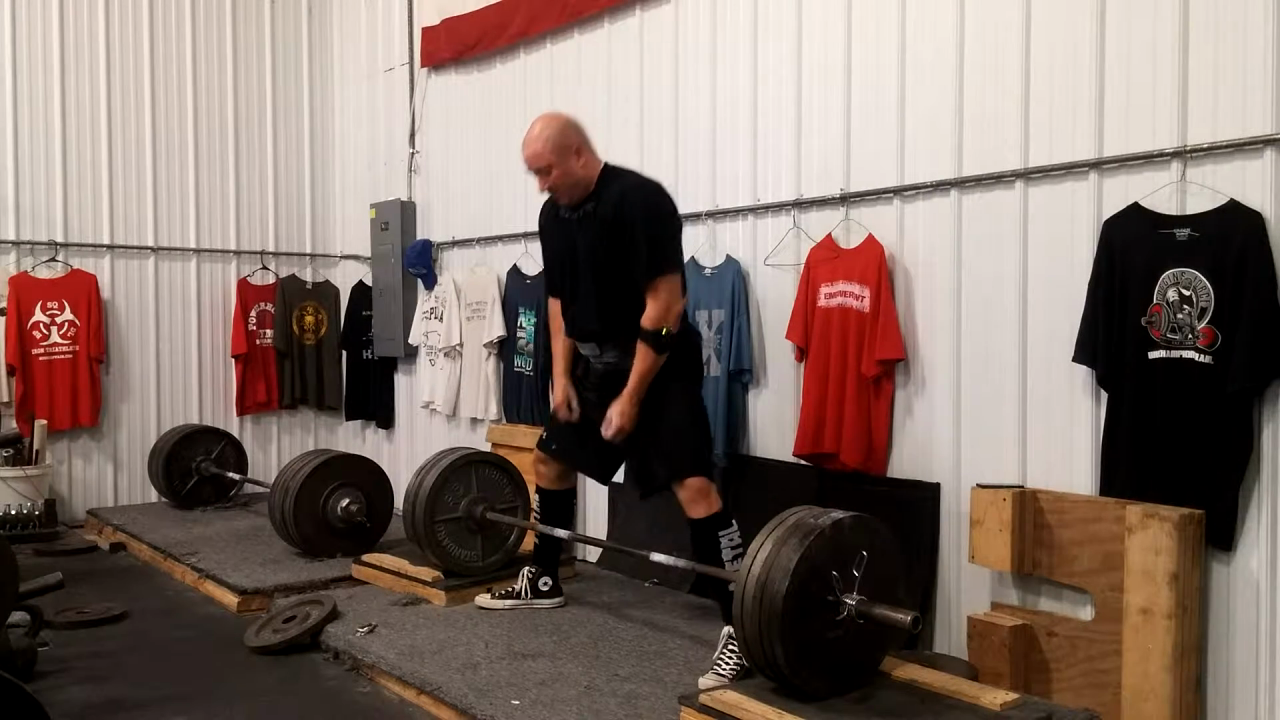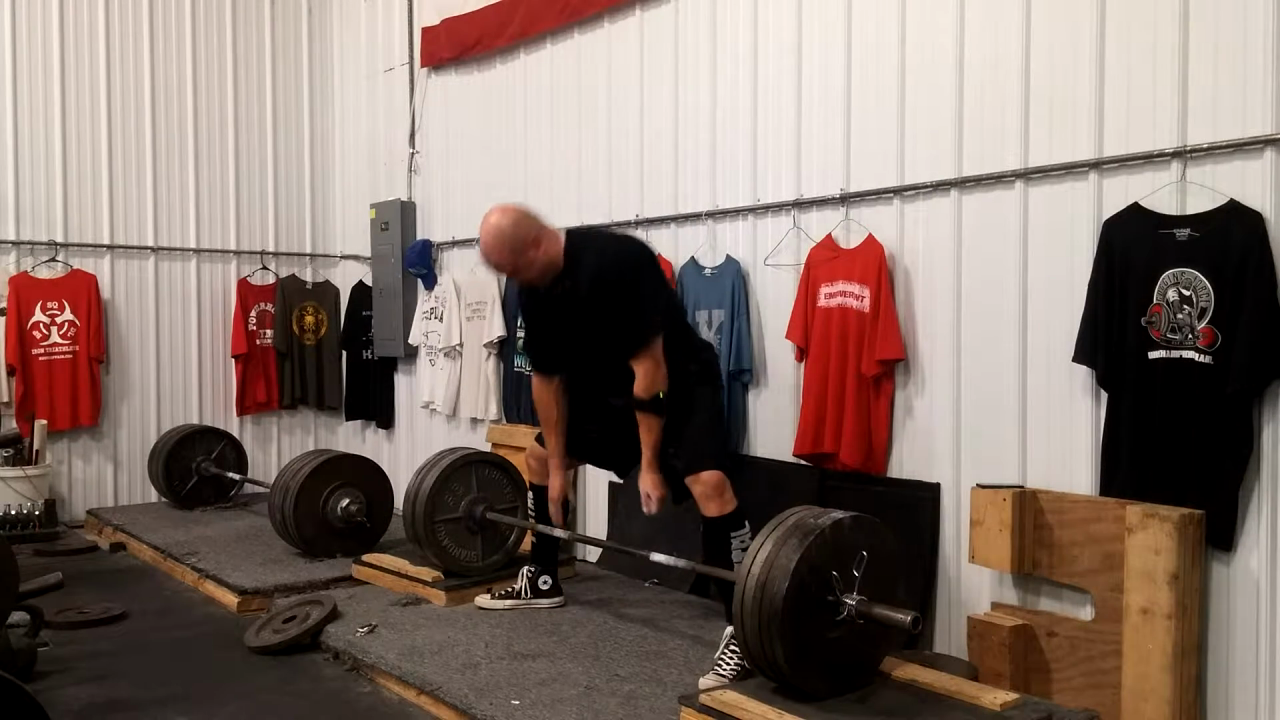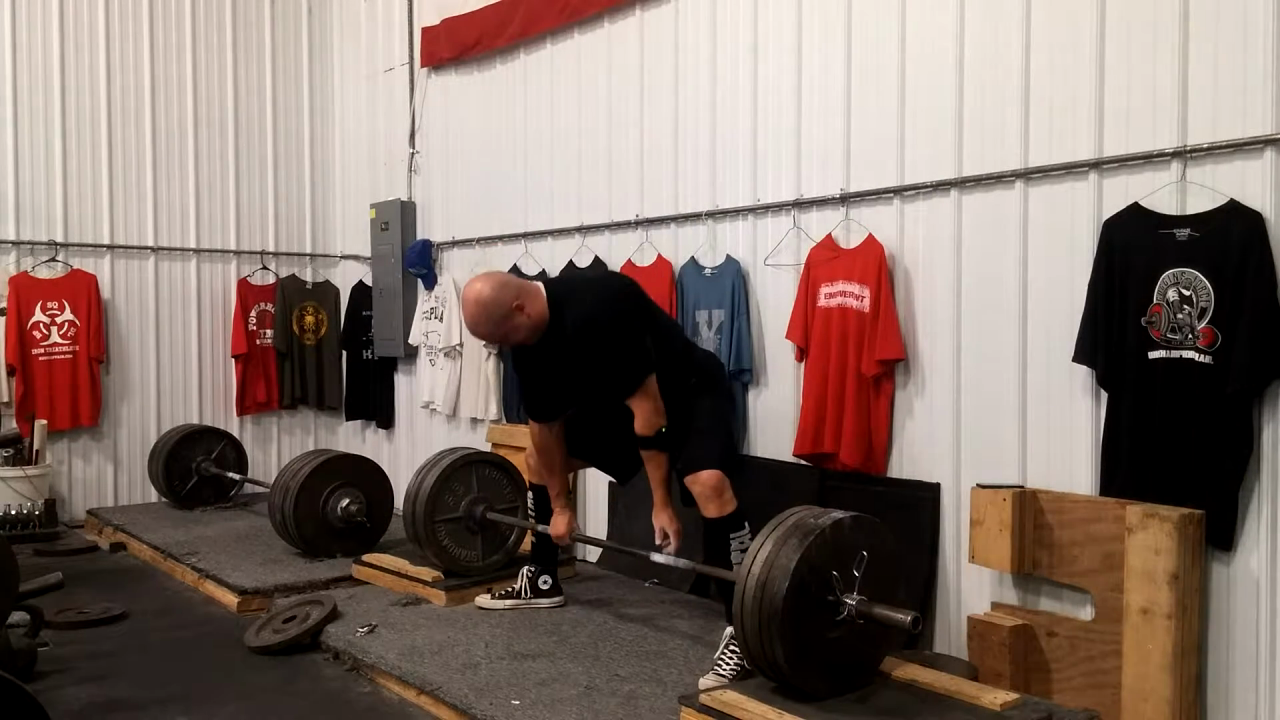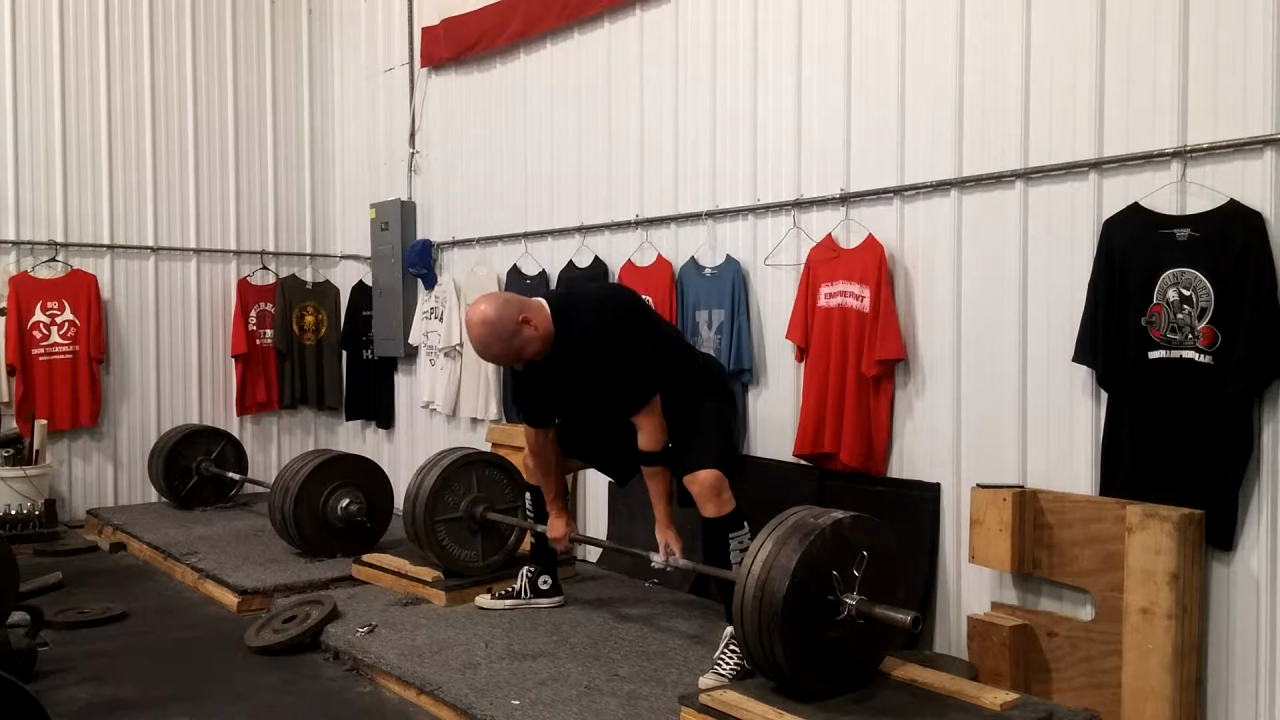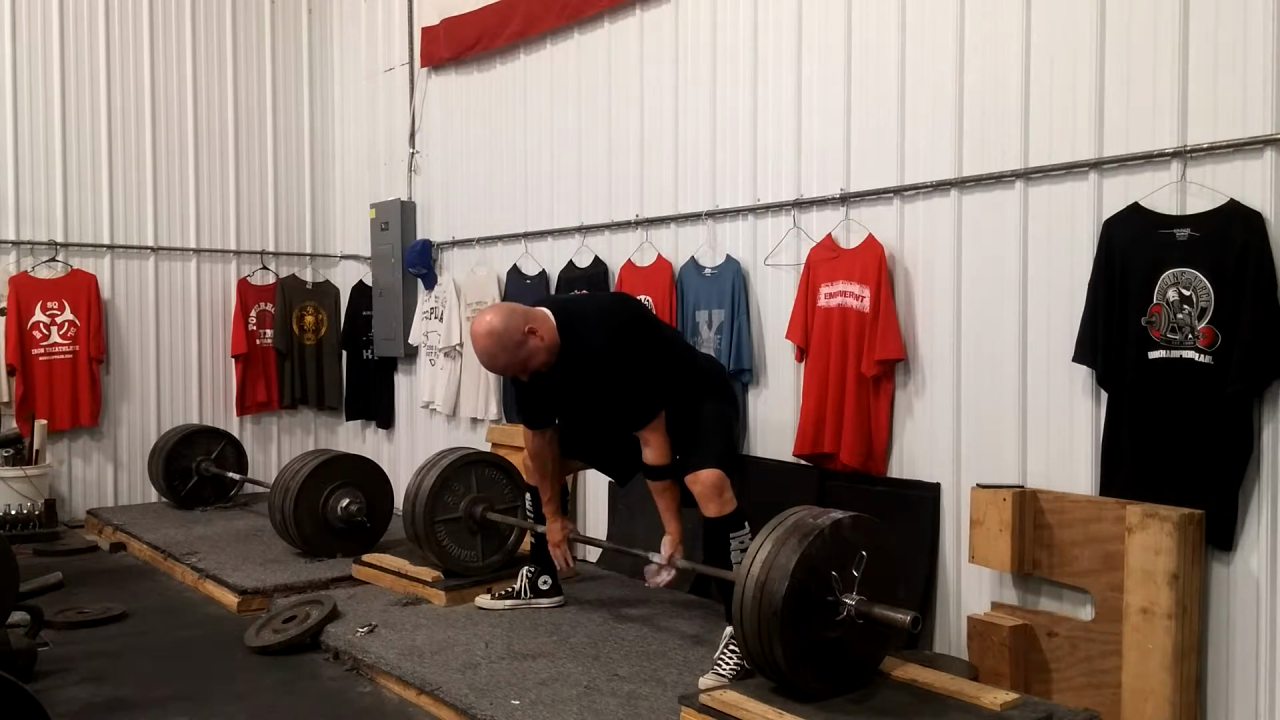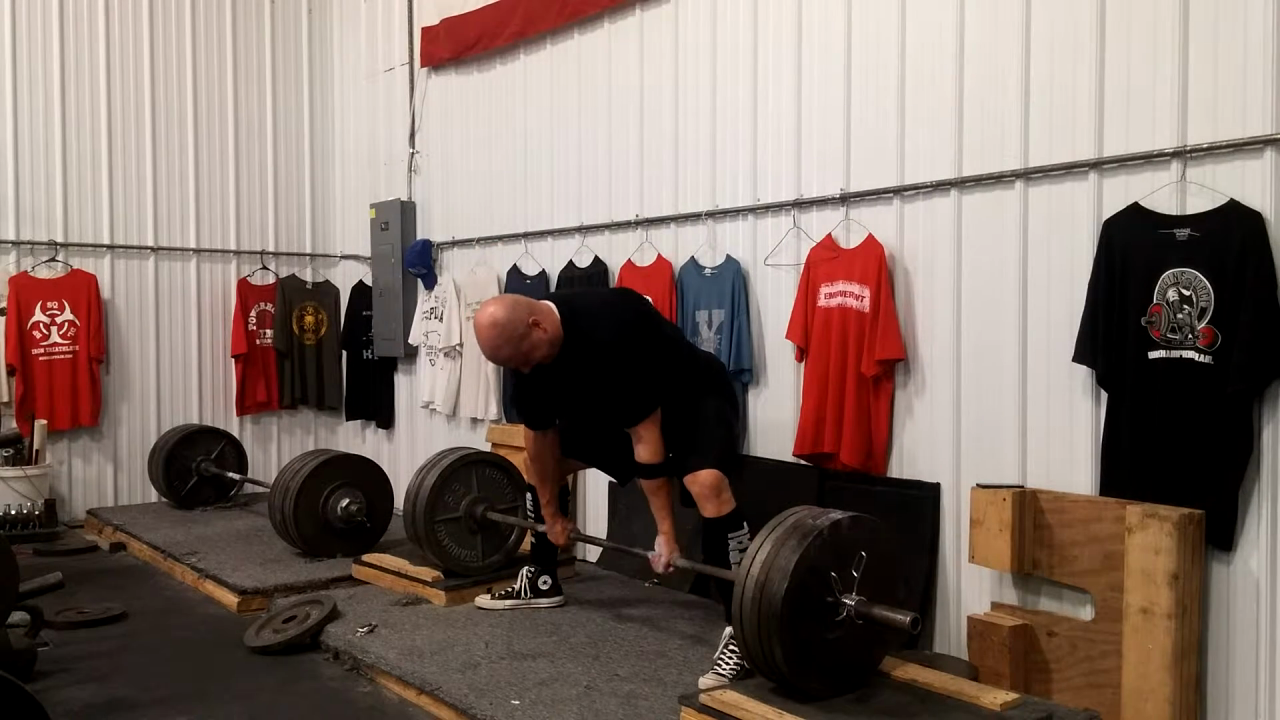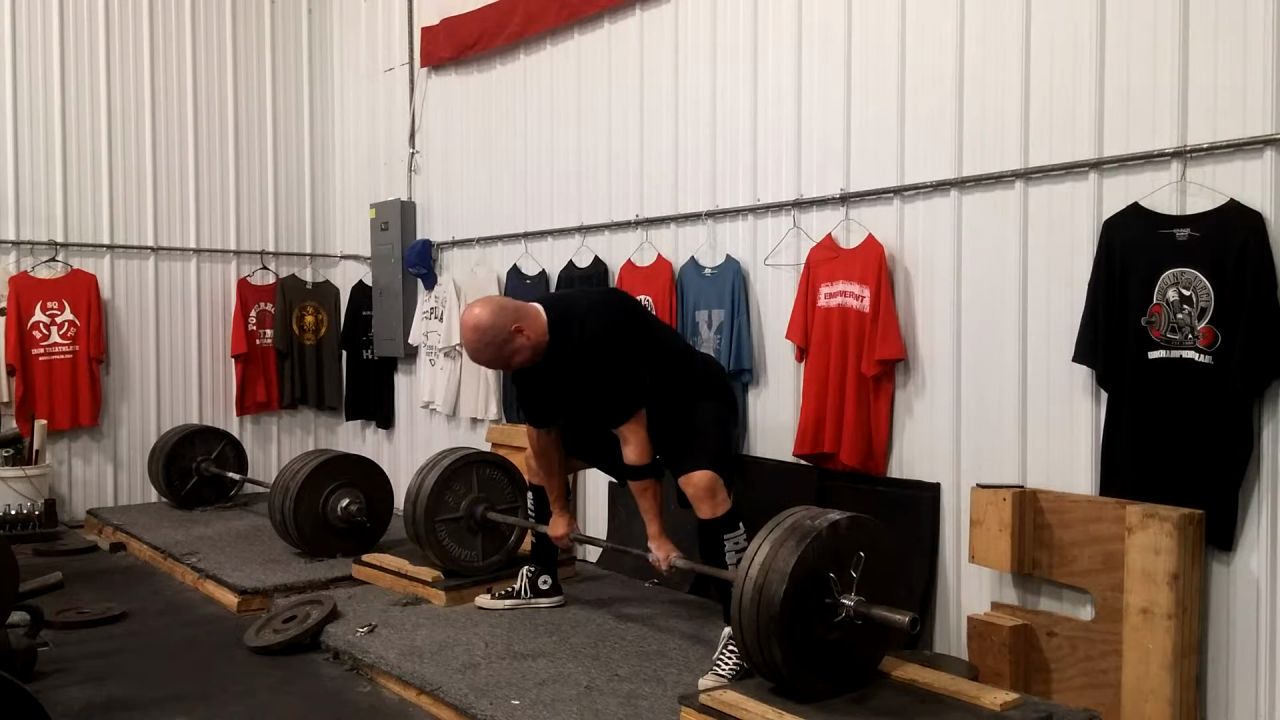
dt=0.3s
person 1, frame 1
left shoulder: (641, 200)
right shoulder: (555, 215)
left elbow: (665, 303)
right elbow: (558, 299)
left wrist: (630, 397)
right wrist: (562, 374)
left hip: (660, 362)
right hip: (593, 363)
left knee: (692, 484)
right knee: (548, 457)
left ankle: (739, 627)
right ankle: (542, 580)
person 1, frame 2
left shoulder: (616, 262)
right shoulder: (534, 287)
left elbow: (650, 367)
right elbow: (547, 378)
left wrist: (650, 466)
right wrist: (558, 466)
left hip: (680, 382)
left knee: (708, 483)
right knee: (538, 459)
left ankle: (740, 631)
right ankle: (541, 580)
person 1, frame 3
left shoulder: (600, 309)
right shoulder: (526, 336)
left elbow: (646, 406)
right elbow: (544, 424)
left wrist: (661, 504)
right wrist: (559, 506)
left hip: (689, 393)
left knee: (708, 484)
right knee: (538, 460)
left ankle: (740, 631)
right ankle: (541, 580)
person 1, frame 4
left shoulder: (604, 324)
right shoulder: (527, 346)
left elbow: (650, 424)
right elbow: (541, 432)
left wrist: (664, 522)
right wrist: (556, 511)
left hip: (691, 397)
left knee: (706, 483)
right knee: (535, 461)
left ankle: (740, 631)
right ankle: (541, 580)
person 1, frame 5
left shoulder: (610, 337)
right shoulder: (524, 350)
left elbow: (652, 439)
right elbow: (540, 435)
left wrist: (673, 534)
right wrist: (552, 515)
left hip: (693, 399)
left knee: (708, 484)
right knee: (537, 462)
left ankle: (740, 632)
right ankle: (540, 581)
person 1, frame 6
left shoulder: (613, 331)
right shoulder: (526, 345)
left elbow: (646, 437)
right elbow: (540, 435)
left wrist: (666, 532)
right wrist: (551, 514)
left hip: (694, 397)
left knee: (706, 484)
right knee: (540, 463)
left ankle: (740, 633)
right ankle: (540, 580)
person 1, frame 7
left shoulder: (598, 335)
right shoulder: (527, 344)
left elbow: (633, 437)
right elbow: (544, 433)
left wrist: (656, 535)
right wrist: (559, 511)
left hip: (692, 399)
left knee: (702, 486)
right knee: (538, 461)
left ankle: (738, 632)
right ankle: (540, 580)
